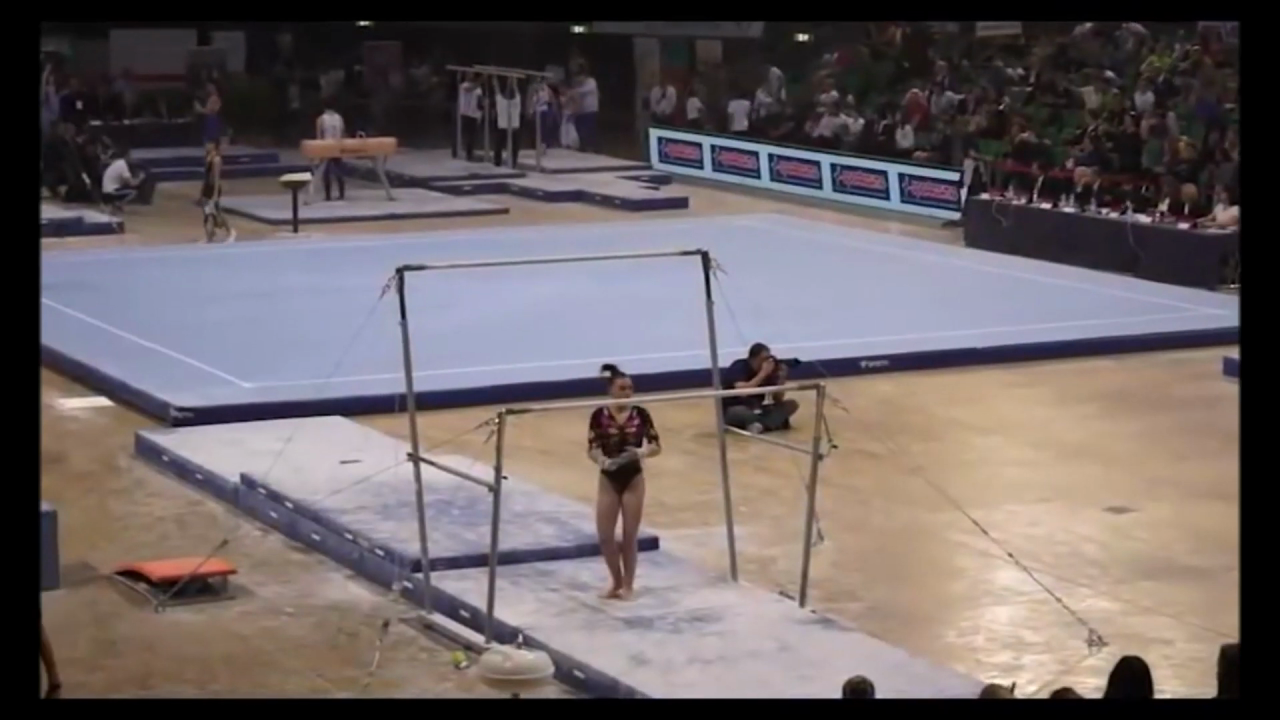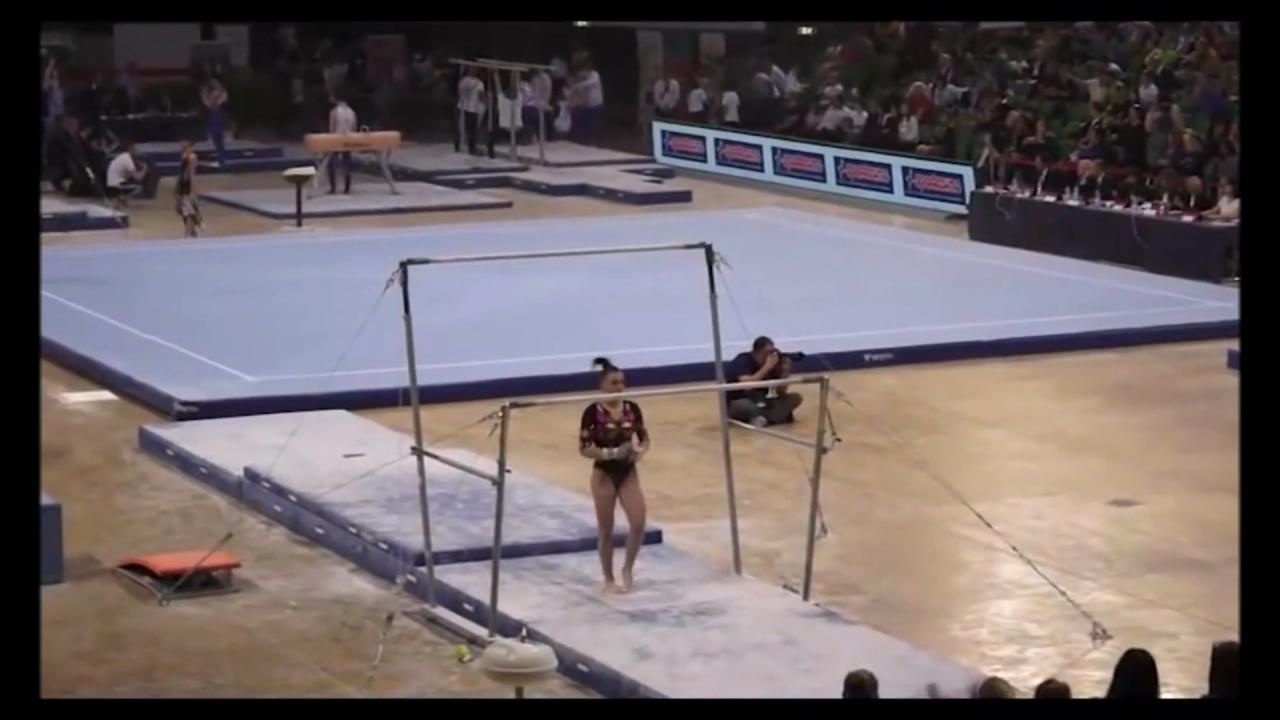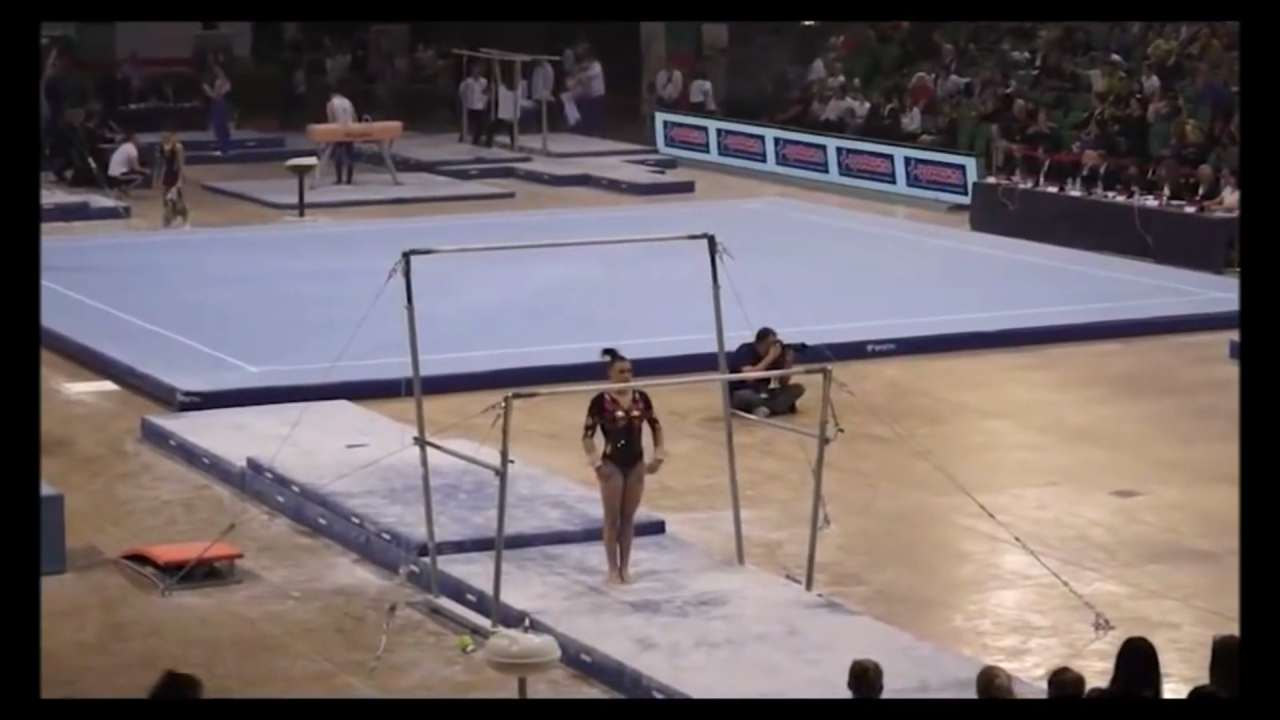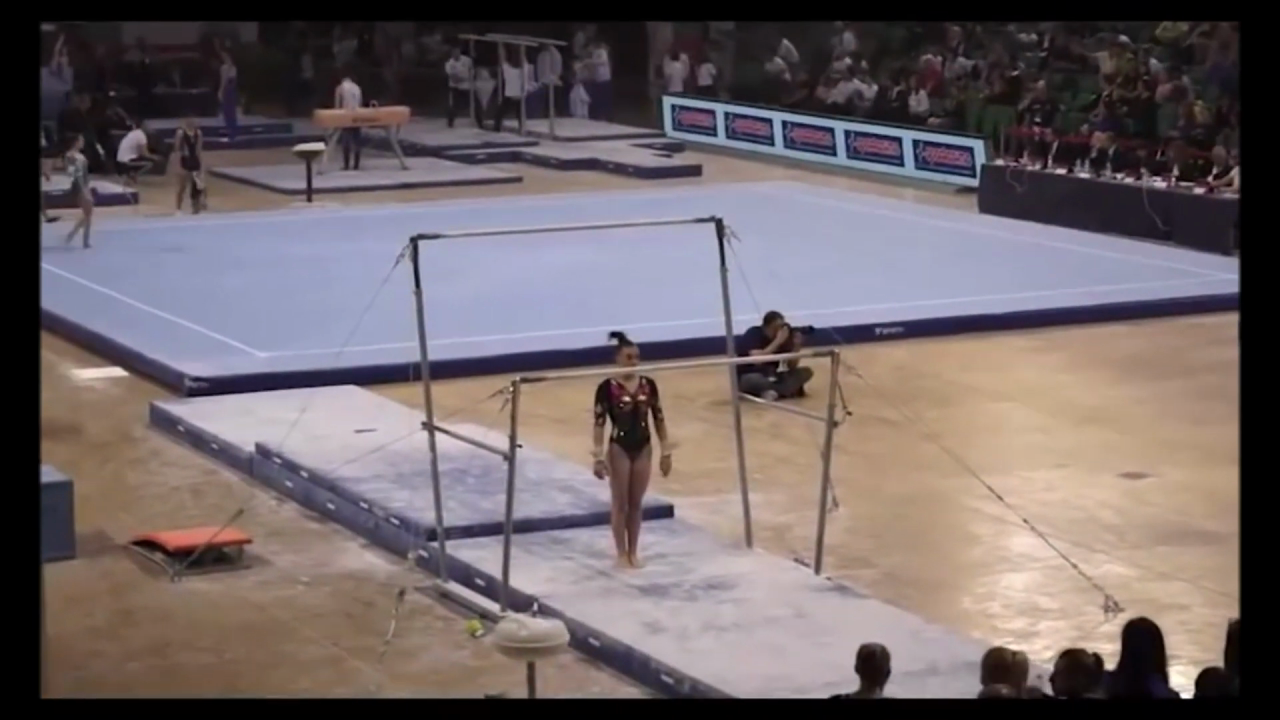
dt=0.7s
person 1, frame 1
left shoulder: (641, 414)
right shoulder: (599, 416)
left elbow: (656, 446)
right elbow: (592, 449)
left wrist: (640, 452)
right wrist: (603, 461)
left hip: (634, 479)
right hip: (608, 481)
left knee: (630, 537)
right knee: (604, 536)
left ankle: (628, 586)
right ankle: (616, 580)
person 1, frame 2
left shoulder: (632, 409)
right shoulder: (593, 412)
left elbow: (644, 439)
right elbow: (585, 449)
left wrist: (640, 451)
right wrist: (612, 453)
left hip: (629, 473)
right hip: (604, 475)
left knee: (638, 524)
right knee: (606, 531)
left ankle: (628, 570)
right ankle: (609, 579)
person 1, frame 3
left shoulder: (642, 399)
right shoulder: (600, 402)
left elbow: (656, 428)
right elbow: (587, 436)
left wrist: (658, 455)
right wrist: (595, 462)
left hip: (636, 463)
right hip: (612, 465)
left knee: (628, 518)
right knee: (612, 519)
left ankle: (624, 567)
right ankle: (612, 569)
person 1, frame 4
left shoulder: (648, 385)
right shoulder: (607, 387)
left elbow: (659, 418)
right elbow: (599, 423)
left wrist: (666, 450)
right wrist: (598, 456)
left hip: (643, 448)
right hip: (619, 449)
left knee: (636, 503)
right knee: (620, 503)
left ankle: (633, 552)
right ankle: (621, 553)
